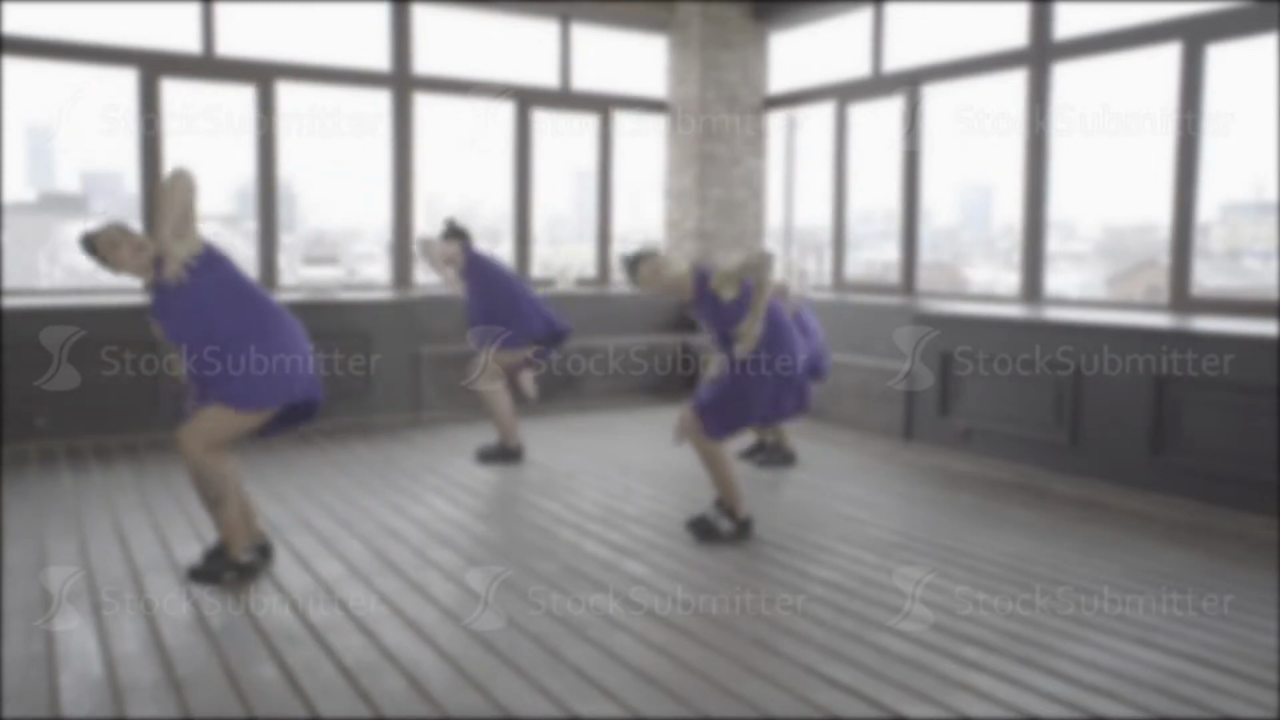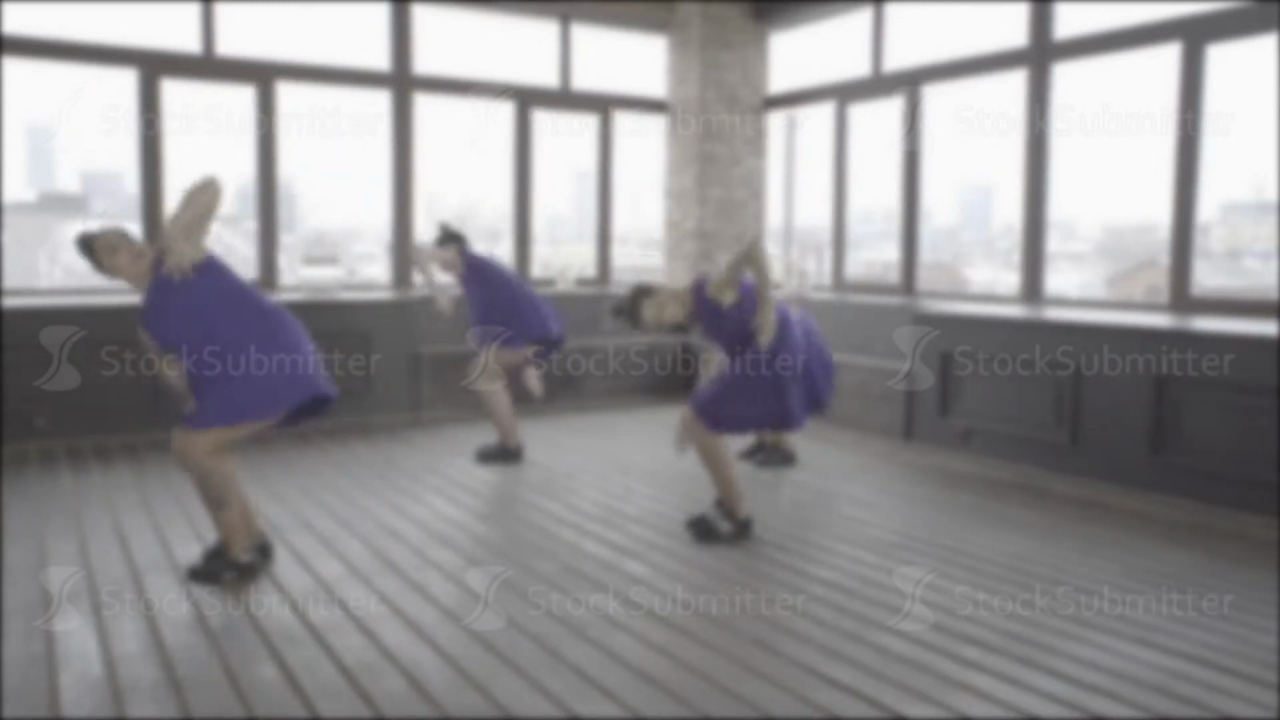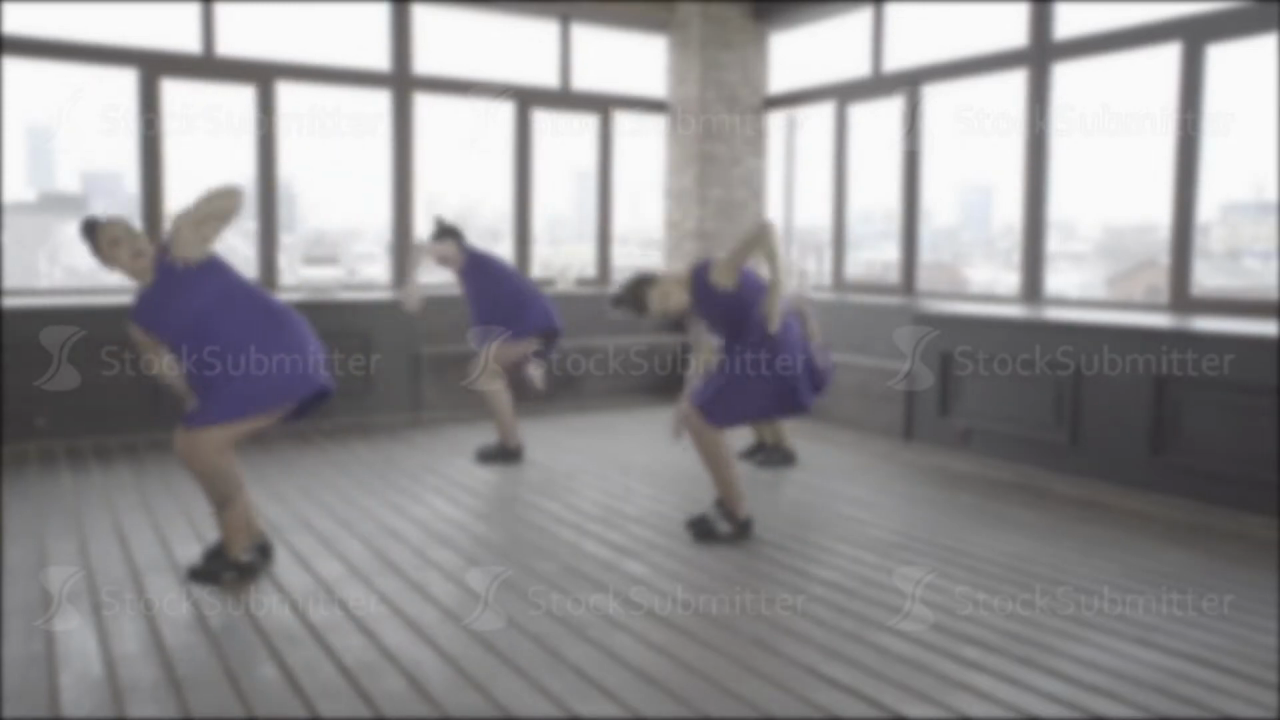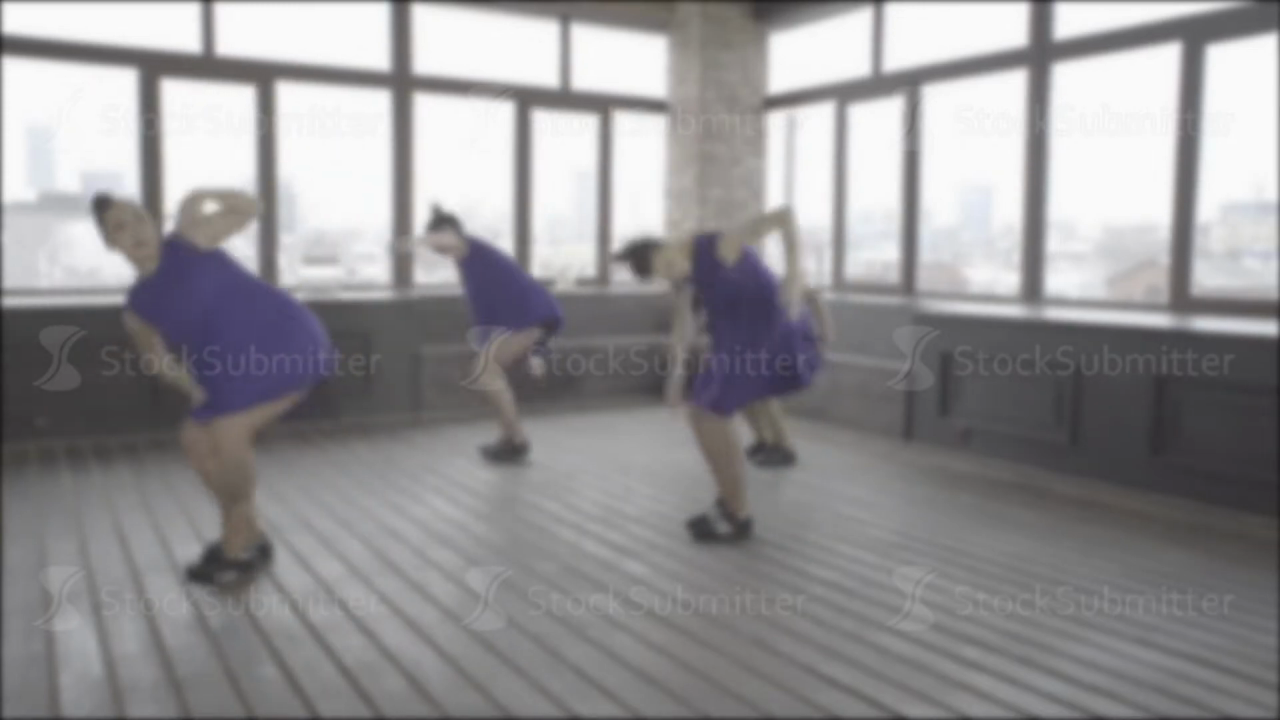
dt=0.1s
person 1, frame 1
left shoulder: (179, 249)
right shoulder: (159, 309)
left elbow: (180, 179)
right elbow: (195, 356)
left wrist: (167, 246)
right wrist: (201, 400)
left hip: (268, 354)
right hip: (256, 362)
left knee: (193, 444)
right knee: (203, 444)
left ankle: (241, 553)
right ankle: (250, 537)
person 1, frame 2
left shoulder: (177, 257)
right shoulder: (150, 320)
left elbow: (210, 186)
right elbow: (175, 369)
left wrist: (174, 239)
right wrist: (195, 402)
left hip: (276, 359)
right hip: (249, 373)
left knee: (195, 448)
right knee: (187, 445)
left ankle: (242, 553)
right ankle: (249, 537)
person 1, frame 3
left shoulder: (179, 251)
right shoulder: (140, 319)
left elbow: (233, 196)
right elbow: (163, 365)
left wrist: (186, 227)
right wrist: (194, 399)
left hip: (280, 352)
right hip: (248, 368)
left knee: (204, 446)
right knee: (190, 445)
left ankle: (241, 553)
right ankle: (249, 537)
person 1, frame 4
left shoulder: (186, 239)
right shoulder: (137, 308)
left elbow: (249, 207)
right elbow: (159, 362)
left wrist: (203, 198)
right wrist: (192, 389)
left hip: (285, 341)
right hip: (244, 362)
left knee: (224, 438)
right knee: (196, 443)
left ankle: (238, 546)
right ankle: (247, 538)
person 2, frame 1
left shoulder: (715, 279)
right shoulder: (694, 297)
left elbow: (765, 258)
right elbow: (730, 352)
left wrist: (755, 317)
right wrist: (695, 407)
left hip: (774, 365)
right hip: (758, 363)
left knee: (694, 428)
right knee: (691, 422)
left ankle: (737, 514)
right ankle: (727, 503)
person 2, frame 2
left shoulder: (713, 288)
right shoulder: (696, 311)
left elbow: (754, 248)
right elbow: (723, 365)
left wrist: (766, 307)
right wrist: (687, 415)
left hip: (780, 364)
right hip: (766, 361)
left knee: (699, 427)
right knee: (691, 421)
left ankle: (737, 516)
right ankle: (727, 504)
person 2, frame 3
left shoulder: (713, 272)
right shoulder: (691, 300)
left elbow: (764, 228)
right elbow: (701, 355)
left wrist: (775, 289)
right wrist: (685, 403)
left hip: (775, 350)
right hip: (760, 353)
left knee: (700, 421)
right knee: (693, 415)
left ankle: (737, 515)
right ankle: (727, 504)
person 2, frame 4
left shoulder: (719, 245)
right shoulder: (682, 271)
left elbow: (785, 215)
right elbow: (681, 328)
left wrist: (794, 276)
right wrist: (673, 378)
left hip: (770, 335)
right hip: (738, 340)
left knee: (710, 422)
right knee: (701, 418)
left ankle: (736, 511)
right ankle: (728, 502)
person 3, frame 1
left shoulder: (462, 252)
right shoulder: (485, 269)
left elbow: (425, 244)
left wrist: (447, 278)
right wrist: (523, 368)
left hip: (525, 327)
right hip: (540, 329)
left knee: (480, 372)
right knee: (490, 370)
left ankle: (511, 445)
right ankle: (510, 441)
person 3, frame 2
left shoulder: (460, 257)
right shoulder: (484, 270)
left elbow: (421, 252)
left wrist: (435, 289)
right wrist: (526, 367)
left hip: (527, 328)
right hip: (539, 329)
left knee: (480, 371)
right knee: (492, 372)
left ankle: (511, 445)
right ankle: (510, 441)
person 3, frame 3
left shoulder: (458, 249)
right shoulder: (482, 265)
left elbow: (419, 249)
left wrist: (411, 283)
right wrist: (528, 360)
left hip: (528, 321)
right hip: (538, 320)
left knee: (482, 370)
right knee: (491, 371)
left ankle: (511, 445)
right ankle: (509, 441)
person 3, frame 4
left shoulder: (461, 243)
right shoulder: (476, 254)
left elbow: (436, 240)
right wrist: (530, 352)
left hip: (528, 313)
right hip: (536, 313)
left knee: (484, 366)
right knee: (490, 367)
left ankle: (518, 440)
right ankle: (511, 440)
